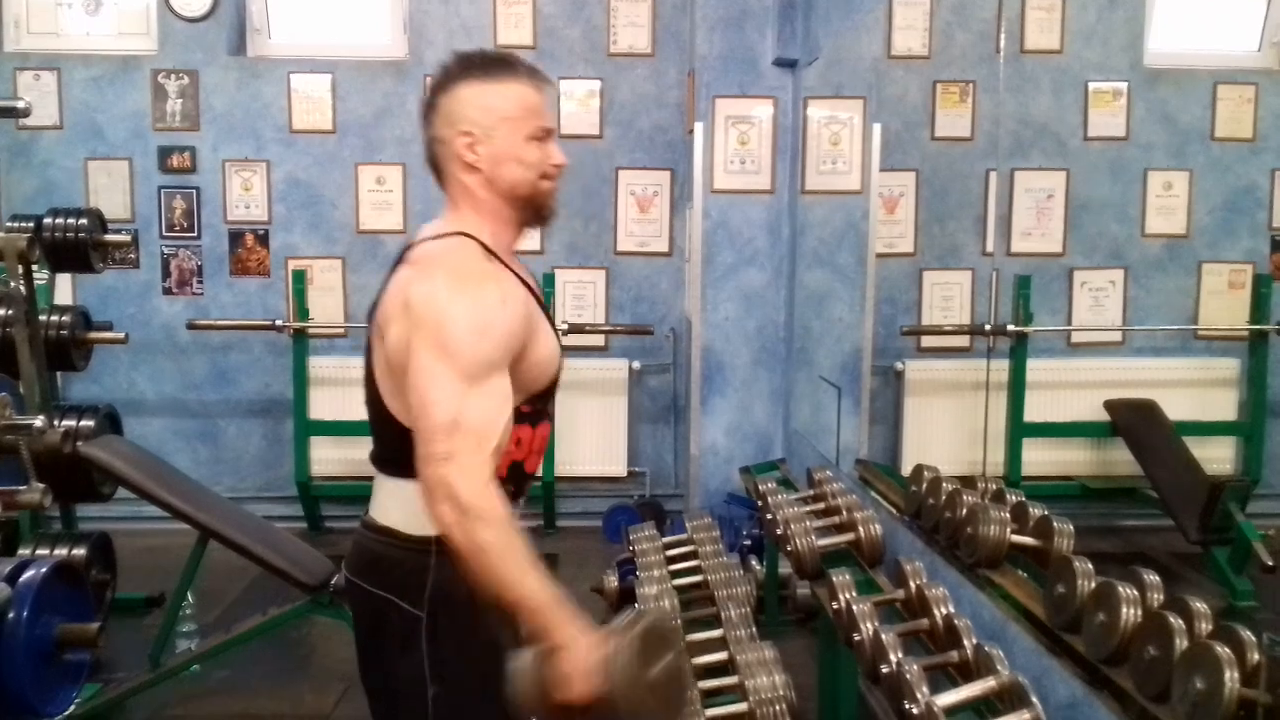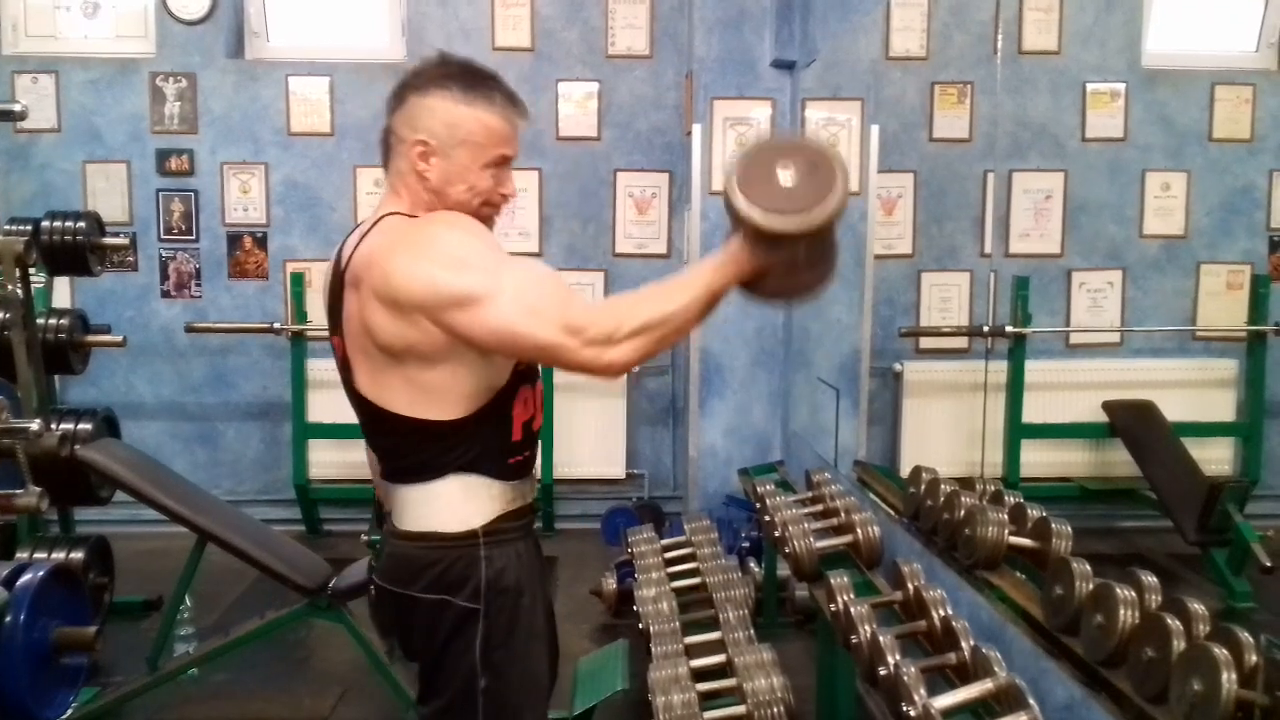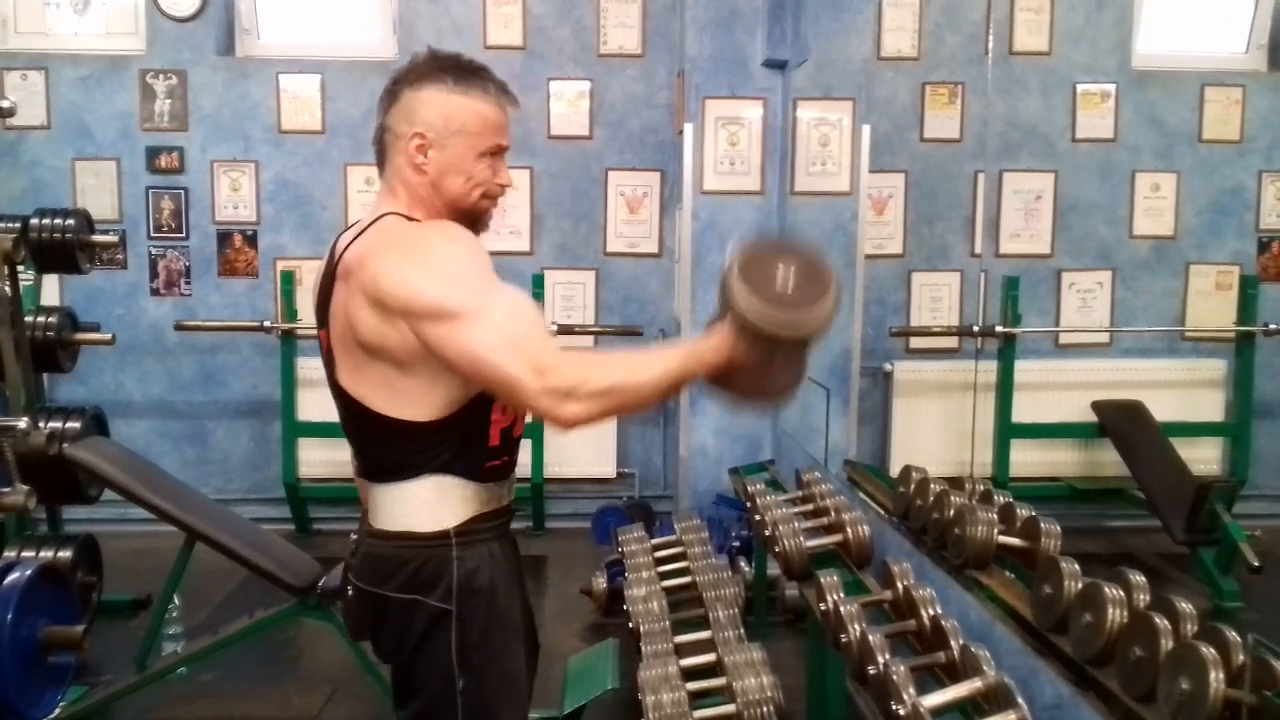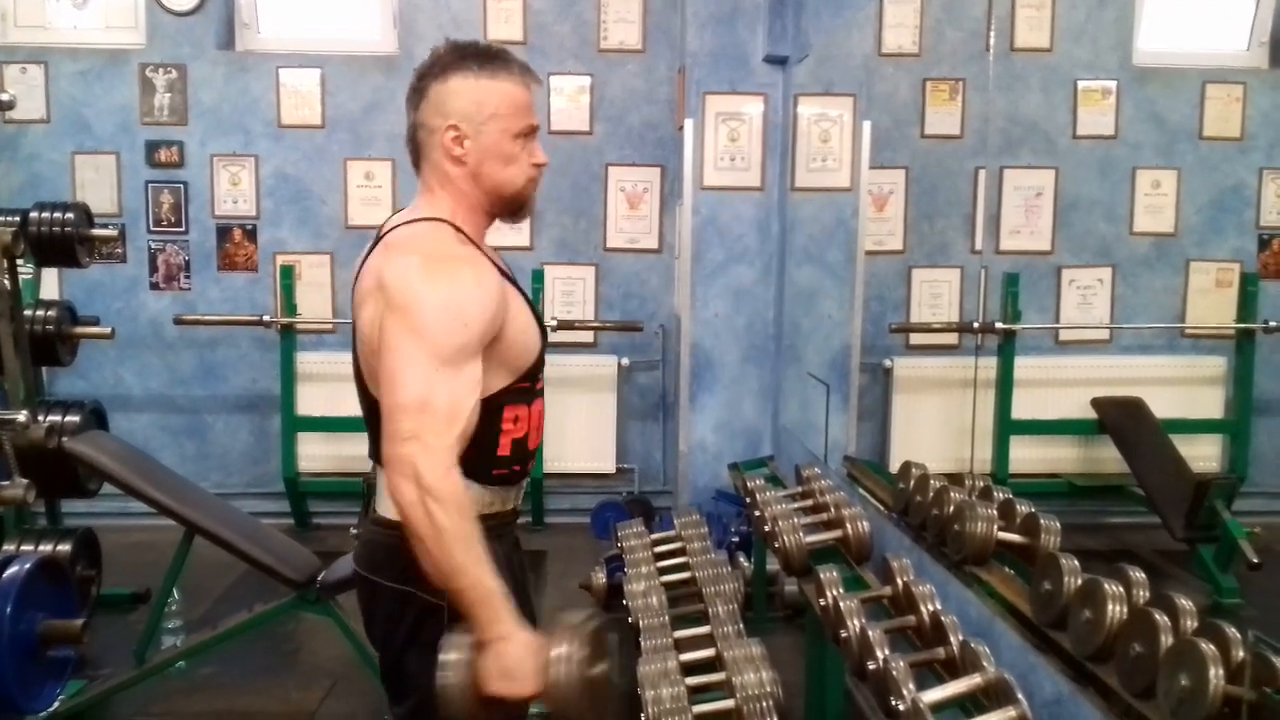
dt=0.5s
person 1, frame 1
left shoulder: (464, 260)
right shoulder: (463, 286)
right elbow: (461, 492)
right wrist: (564, 633)
left hip: (448, 558)
right hip: (426, 573)
person 1, frame 2
left shoulder: (377, 252)
right shoulder: (427, 252)
right elbow: (598, 340)
right wrist: (735, 262)
left hip: (443, 552)
right hip: (471, 567)
person 1, frame 3
left shoulder: (370, 251)
right shoulder: (419, 258)
right elbow: (562, 388)
right wrist: (713, 349)
left hip: (429, 553)
right hip: (444, 567)
person 1, frame 4
left shoulder: (434, 250)
right shoulder: (439, 272)
right elbow: (423, 474)
right wrist: (503, 630)
left hip: (456, 550)
right hip: (435, 571)
